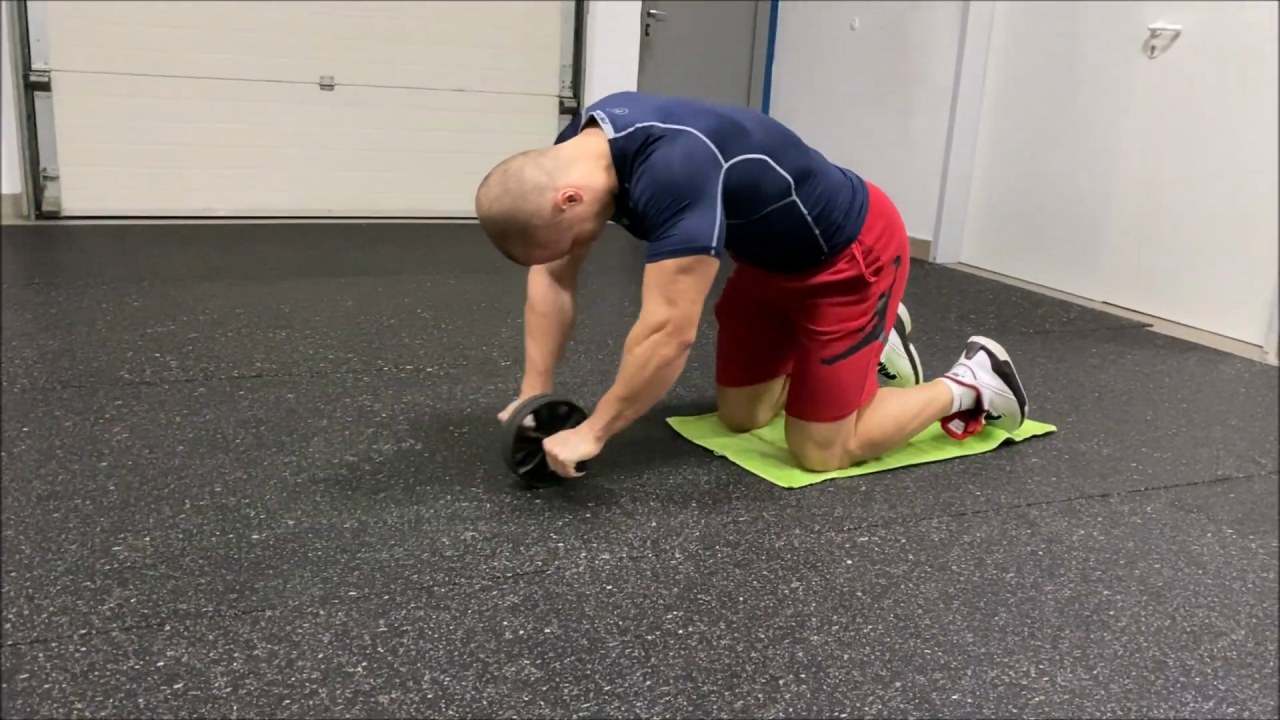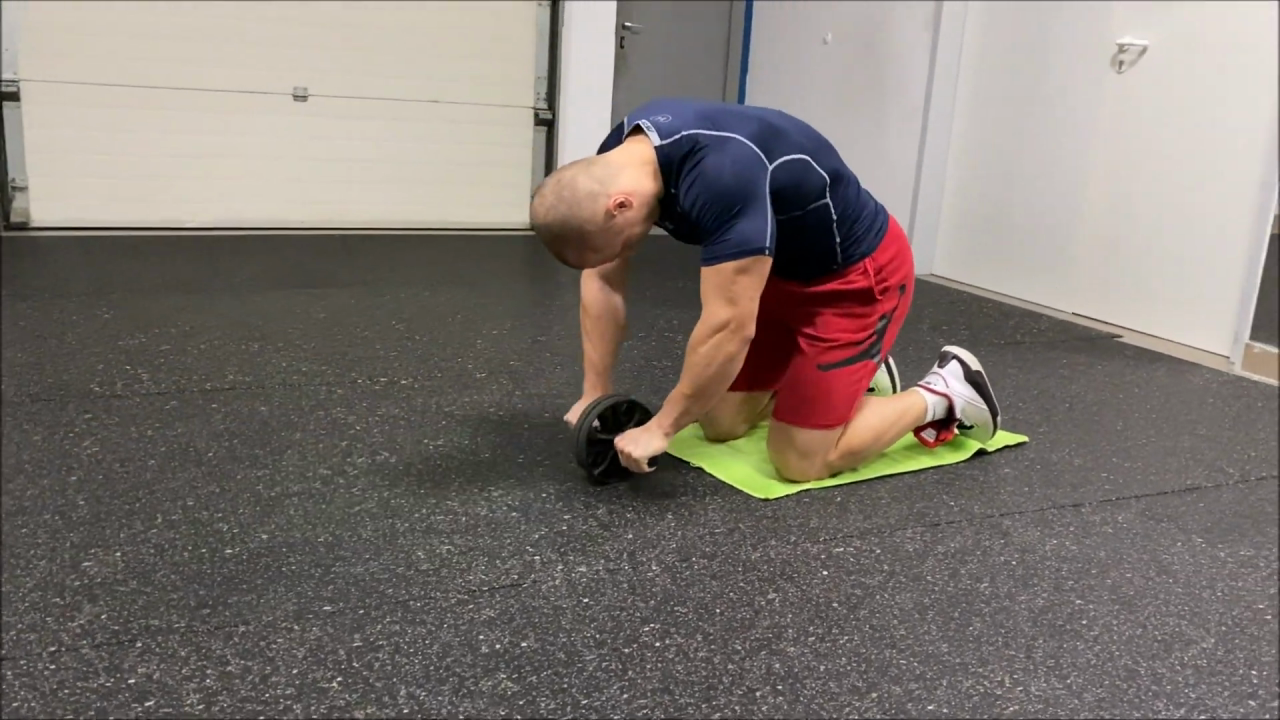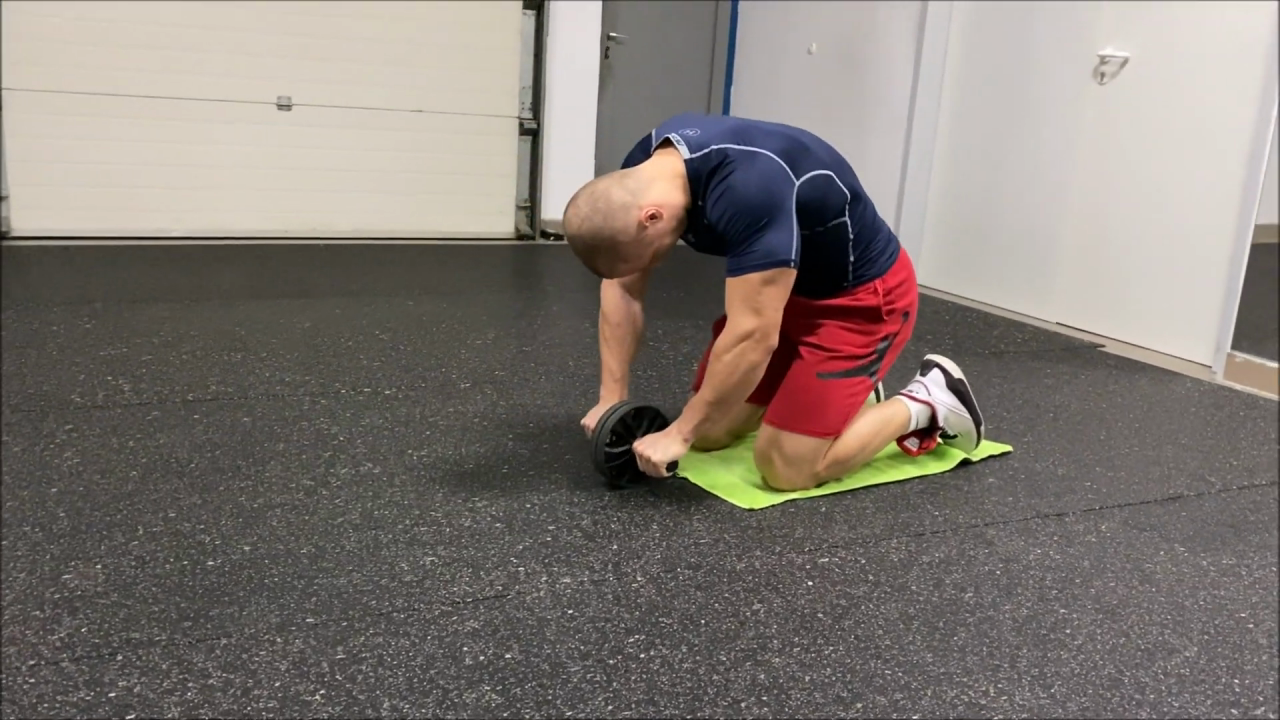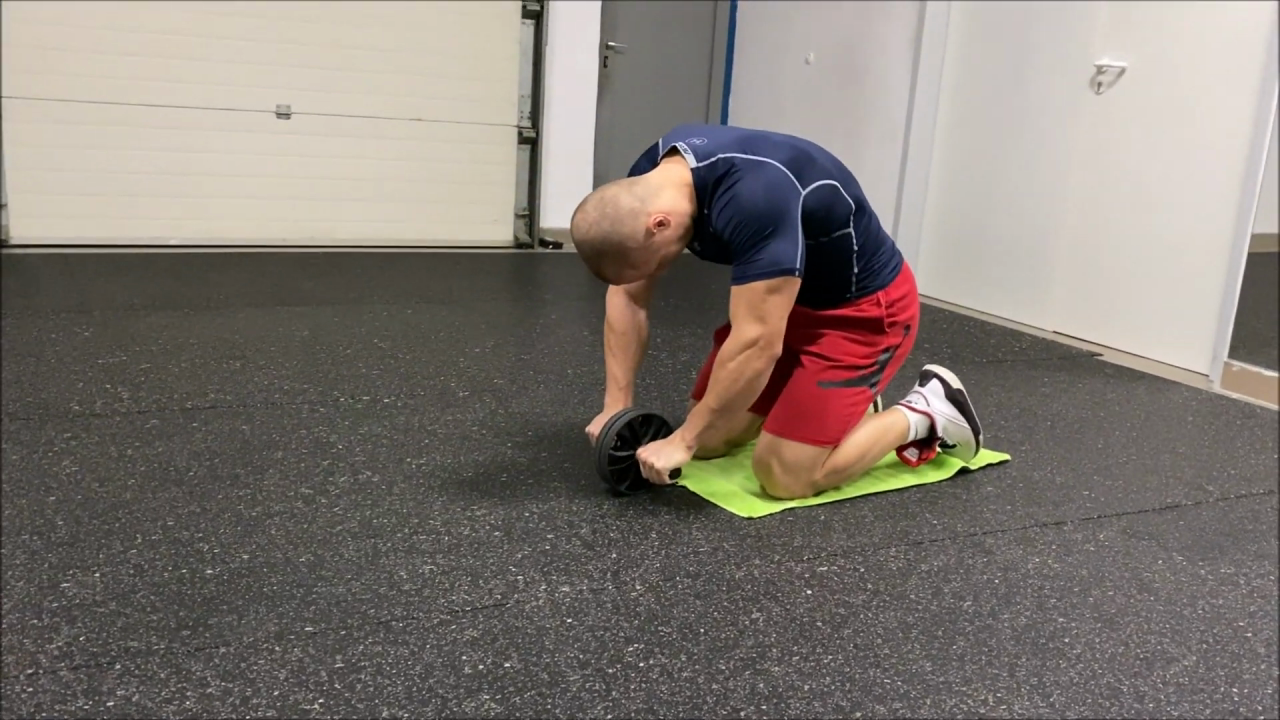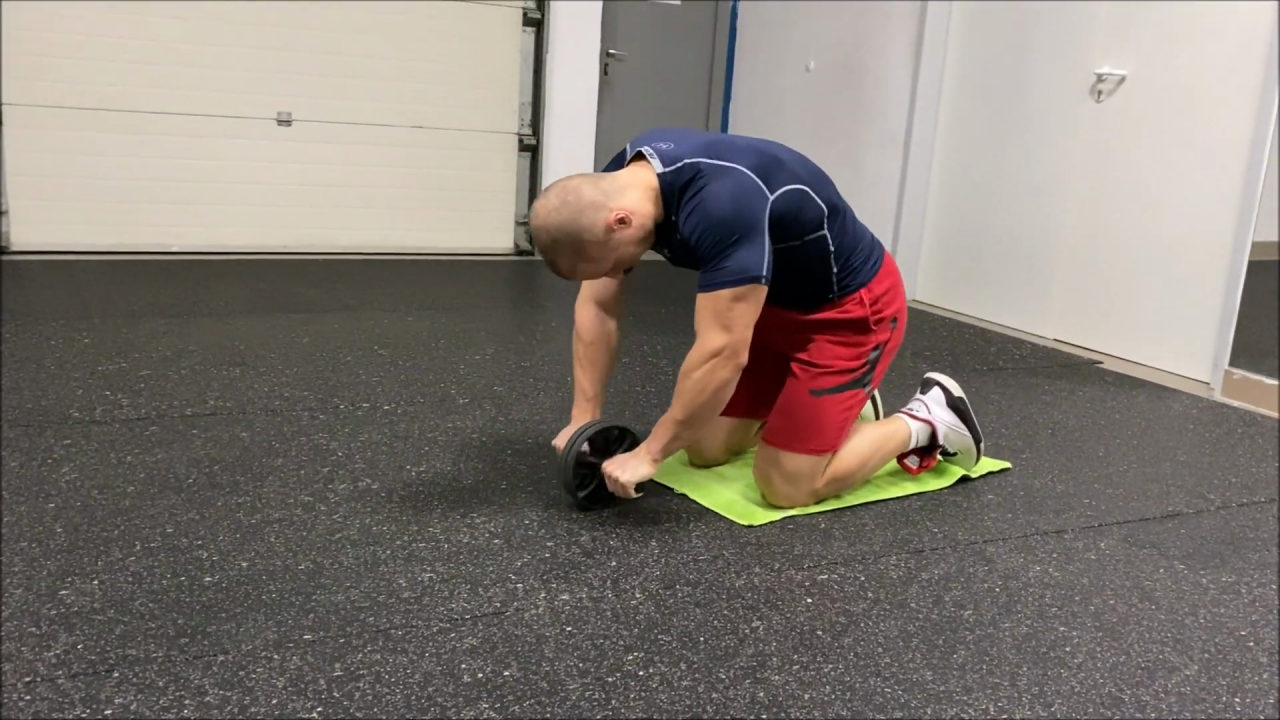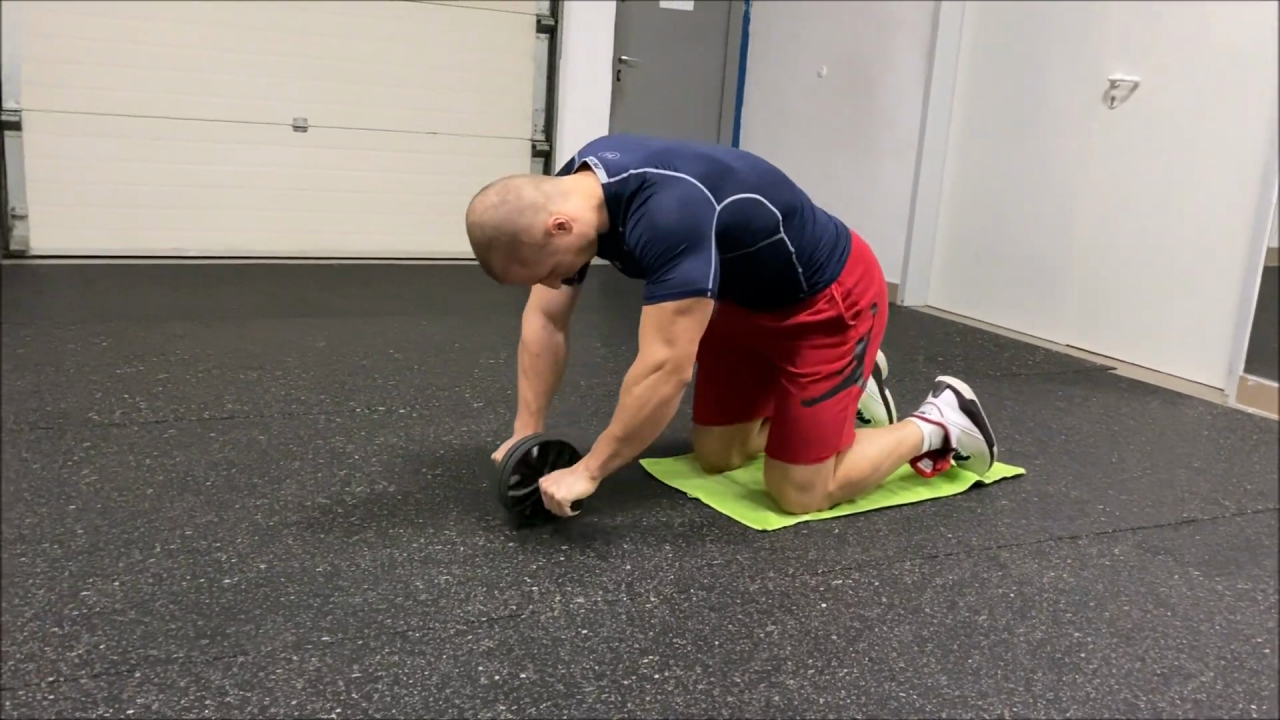
dt=0.3s
person 1, frame 1
left shoulder: (672, 170)
right shoulder: (572, 153)
left elbow: (668, 331)
right elbow: (551, 279)
left wrist: (592, 434)
right wrist: (534, 392)
left hip: (852, 252)
right hip: (771, 252)
left knee: (818, 450)
right knee: (739, 415)
left ankle: (968, 386)
right ankle: (871, 346)
person 1, frame 2
left shoulder: (721, 175)
right shoulder: (618, 159)
left elbow: (729, 326)
right elbow: (602, 283)
left wrist: (660, 428)
right wrist: (595, 393)
left hip: (859, 273)
right hip: (783, 267)
left knee: (800, 460)
right knee: (722, 426)
left ankle: (940, 394)
right ankle: (850, 361)
person 1, frame 3
left shoulder: (749, 188)
right shoulder: (642, 173)
left elbow: (753, 336)
right elbow: (622, 290)
left wrist: (678, 434)
right wrist: (611, 398)
left hip: (863, 295)
right hip: (786, 288)
left knee: (785, 467)
right knee: (709, 434)
left ankle: (923, 404)
right ankle: (837, 380)
person 1, frame 4
left shoulder: (755, 198)
right shoulder: (648, 184)
left elbow: (757, 343)
right elbow: (627, 298)
left wrist: (681, 441)
right wrist: (616, 406)
left hip: (864, 307)
right hip: (786, 298)
left knee: (783, 474)
right knee: (709, 441)
left ankle: (922, 413)
right ankle: (836, 392)
person 1, frame 5
left shoulder: (721, 204)
right shoulder: (617, 186)
left elbow: (723, 353)
right elbow: (596, 308)
left wrist: (649, 454)
right wrist: (583, 417)
left hip: (852, 305)
right hip: (775, 298)
left knee: (787, 485)
right knee: (706, 451)
left ankle: (923, 421)
right ankle: (829, 392)
person 1, frame 6
left shoulder: (668, 214)
right shoulder: (568, 191)
left elbow: (667, 369)
right elbow: (544, 321)
left wrist: (588, 472)
right wrist: (526, 432)
left hip: (831, 299)
right hip: (750, 296)
left knee: (798, 493)
right knee: (715, 456)
left ankle: (936, 425)
right ankle: (849, 392)
